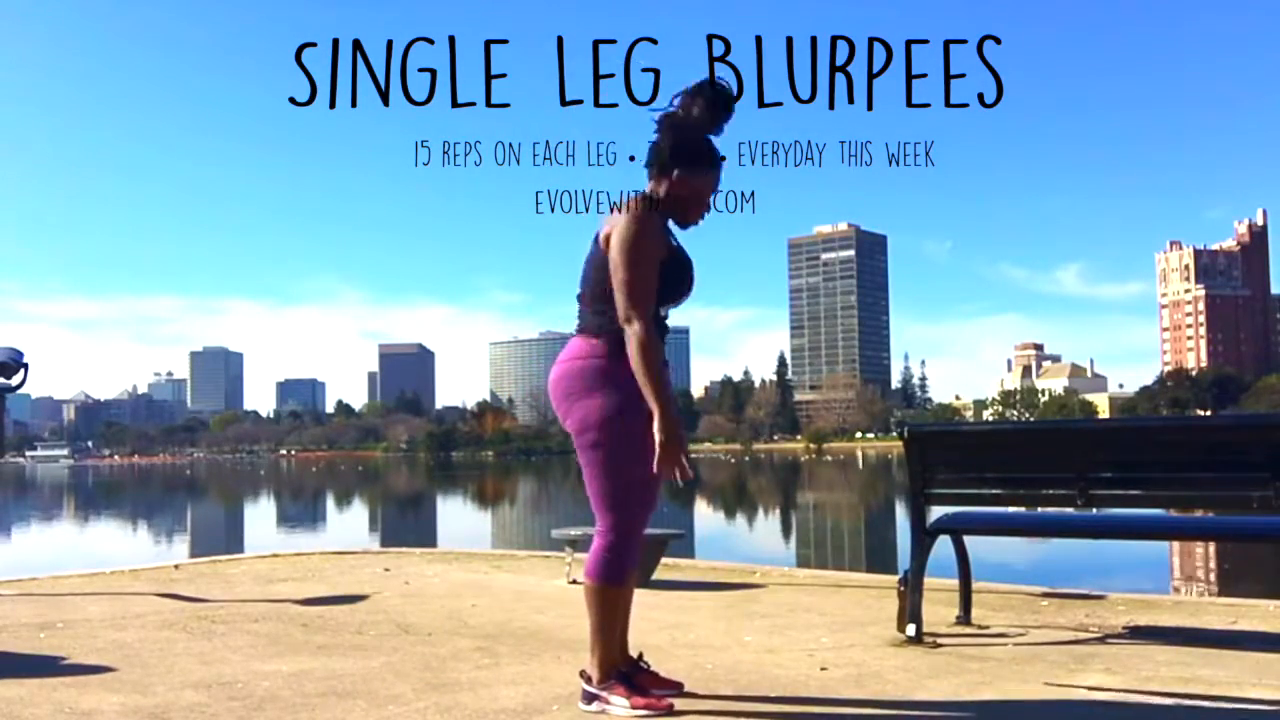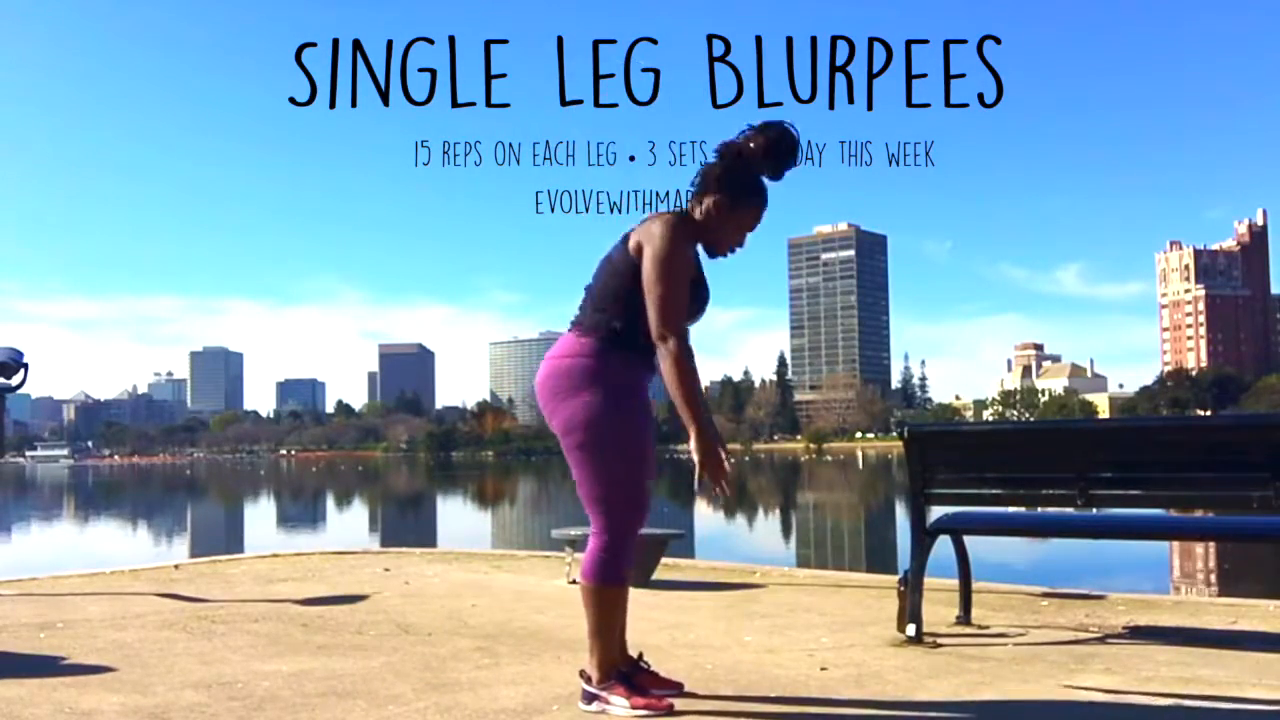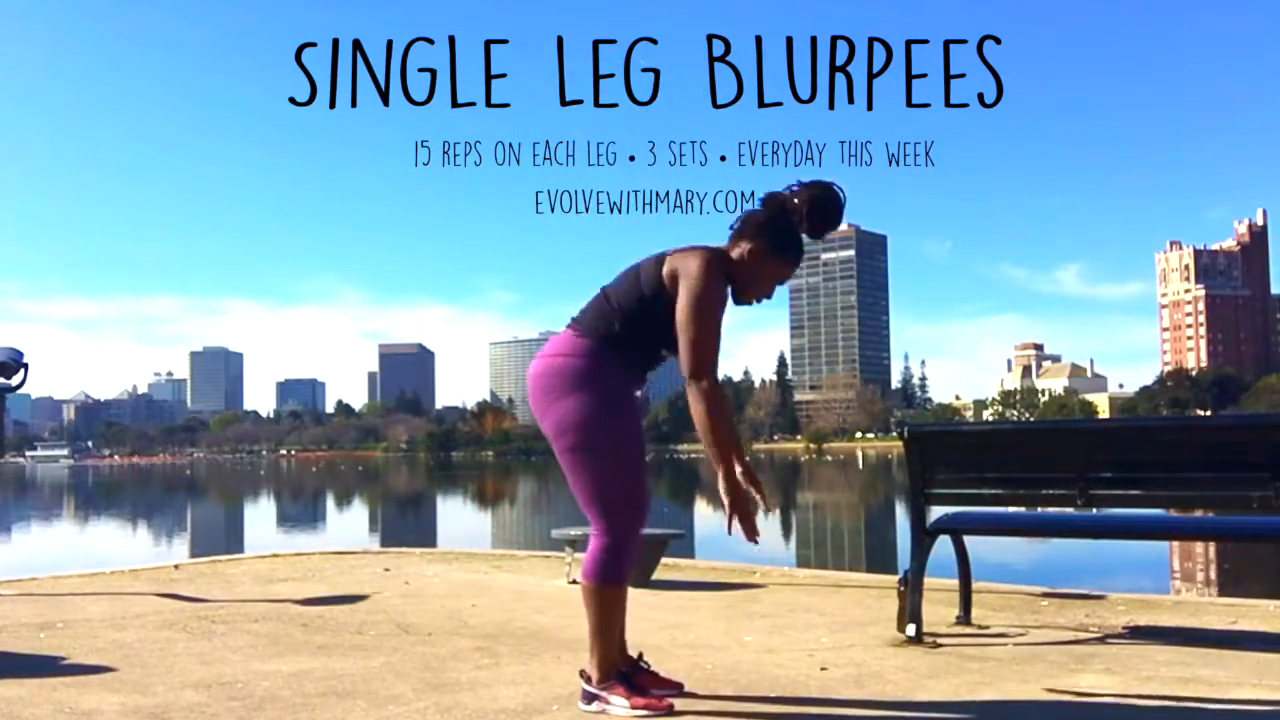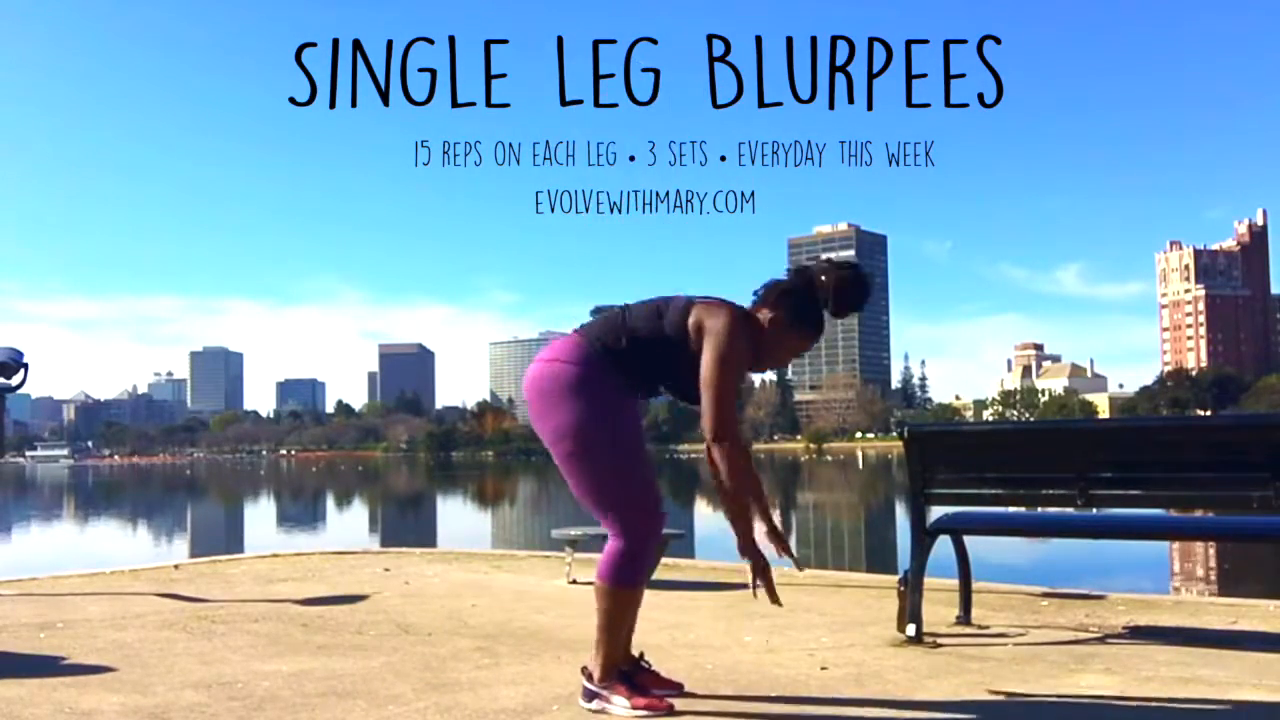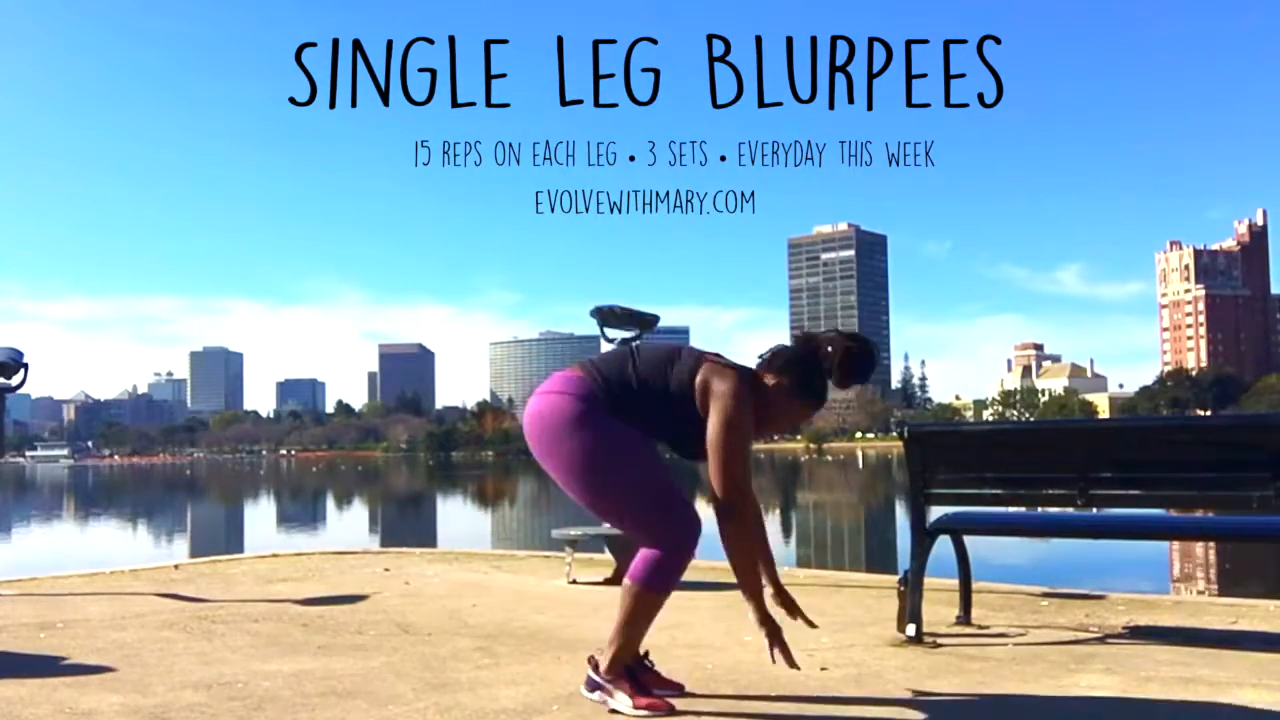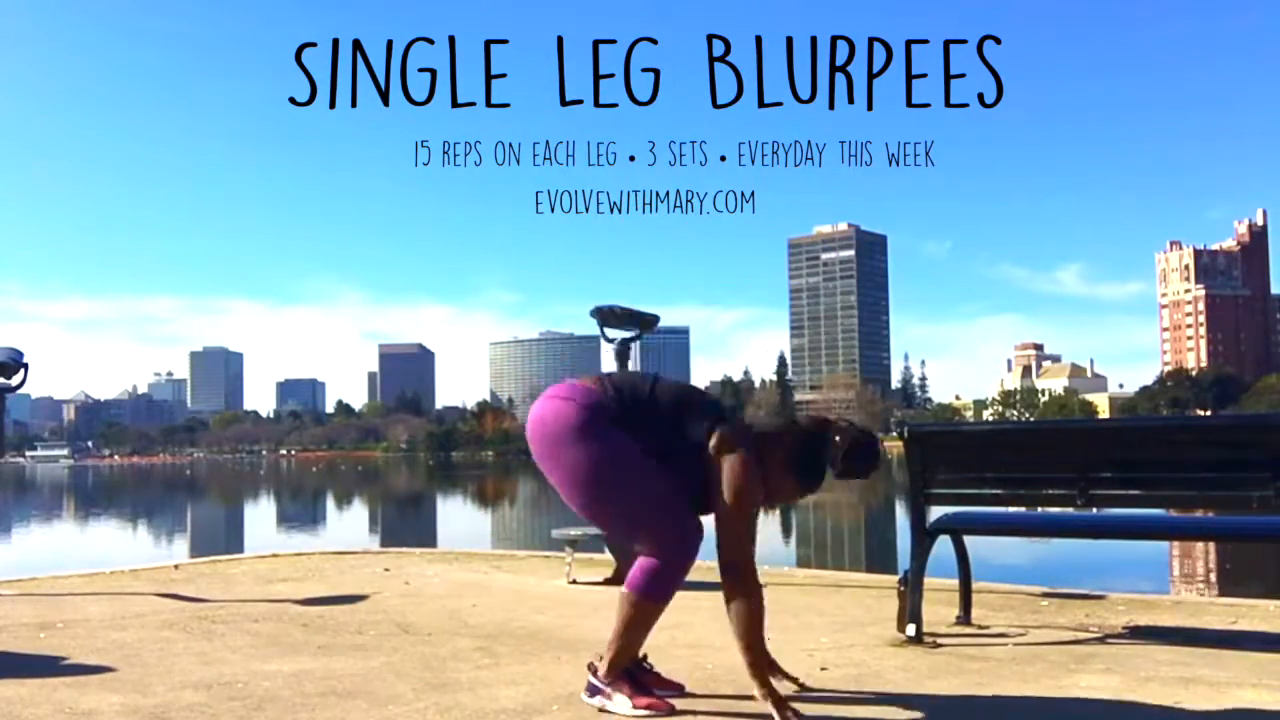
dt=0.1s
person 1, frame 1
left shoulder: (647, 225)
right shoulder: (638, 221)
right elbow: (634, 325)
left wrist: (660, 410)
right wrist: (664, 416)
left hip: (610, 379)
right hip: (599, 376)
left knee: (626, 526)
right knee: (620, 527)
left ankle: (617, 663)
person 1, frame 2
left shoulder: (680, 247)
right shoulder: (669, 237)
left elbow: (672, 346)
right elbow: (668, 344)
left wrist: (700, 426)
right wrist: (699, 436)
left hip: (603, 377)
right hip: (588, 376)
left knee: (620, 522)
right knee: (615, 527)
left ankle: (618, 665)
person 1, frame 3
left shoulder: (700, 275)
right shoulder: (704, 271)
left elbow: (704, 384)
right elbow: (699, 382)
left wrist: (739, 461)
right wrist: (727, 474)
left hip: (593, 380)
right hip: (575, 376)
left knee: (624, 524)
right knee: (615, 529)
left ankle: (616, 662)
person 1, frame 4
left shoulder: (734, 335)
right shoulder: (729, 331)
left elbow: (733, 444)
right elbow: (719, 443)
left wrist: (764, 519)
right wrist: (748, 544)
left hip: (587, 386)
right hip: (569, 380)
left knee: (639, 523)
right knee: (636, 526)
left ankle: (617, 661)
right ankle: (604, 679)
person 1, frame 5
left shoulder: (737, 392)
right shoulder: (735, 394)
left elbow: (740, 506)
right elbow: (731, 510)
left wrist: (772, 585)
right wrist: (760, 612)
left hip: (589, 417)
right hip: (569, 414)
left knee: (672, 533)
right knee: (676, 534)
left ankle: (624, 659)
right ankle: (610, 670)
person 1, frame 6
left shoulder: (740, 456)
right shoulder: (744, 460)
right elbow: (739, 579)
left wrist: (762, 658)
right wrist: (759, 675)
left hip: (584, 416)
right hip: (570, 423)
left knee: (674, 538)
right knee: (675, 541)
left ankle: (622, 660)
right ankle: (609, 676)
